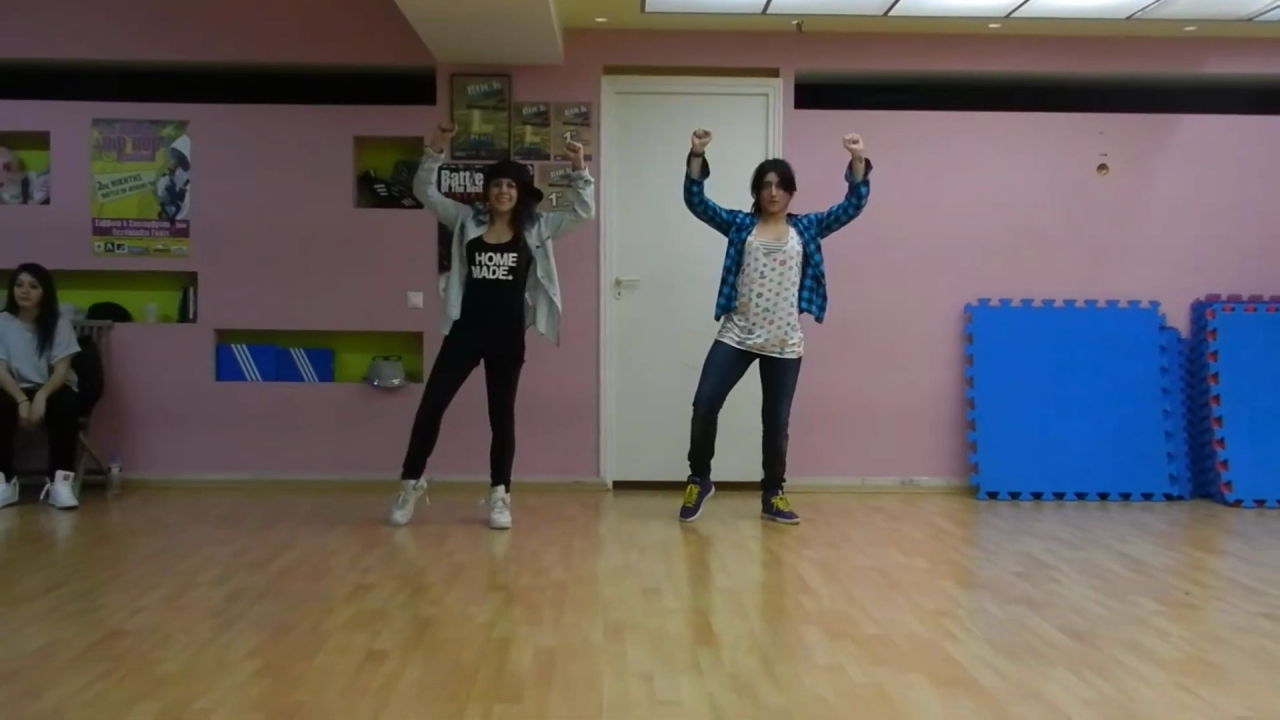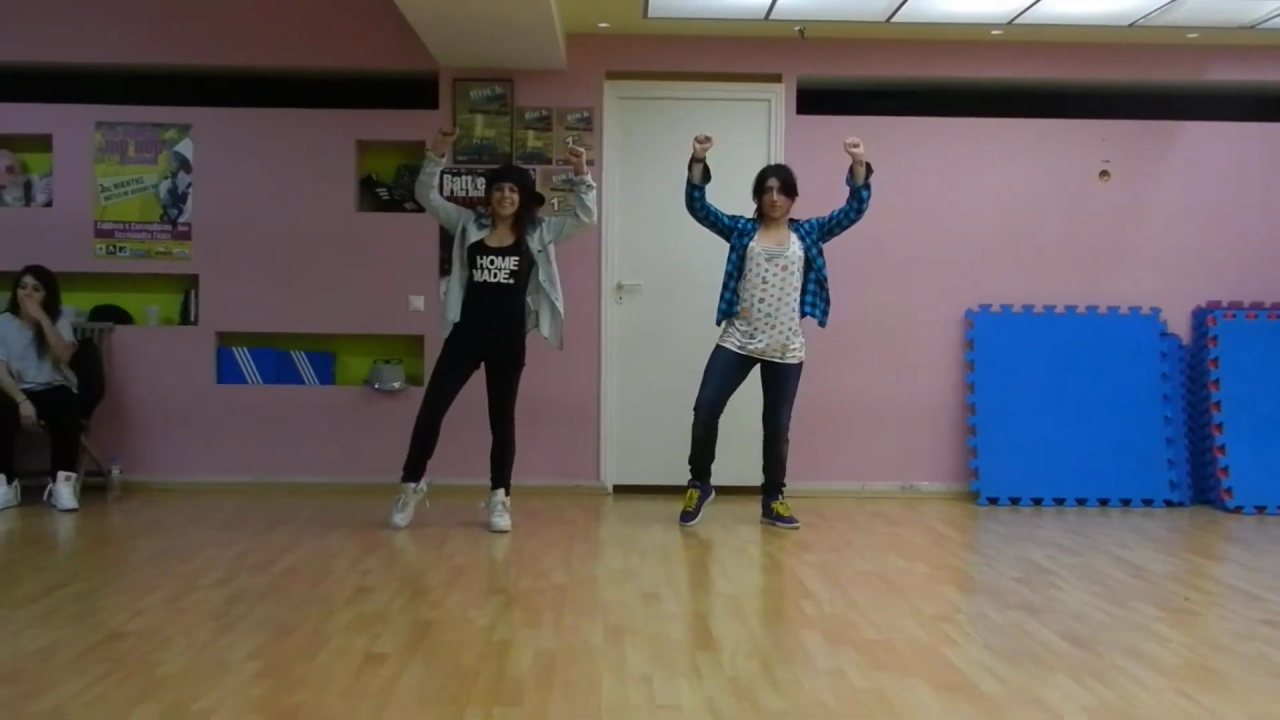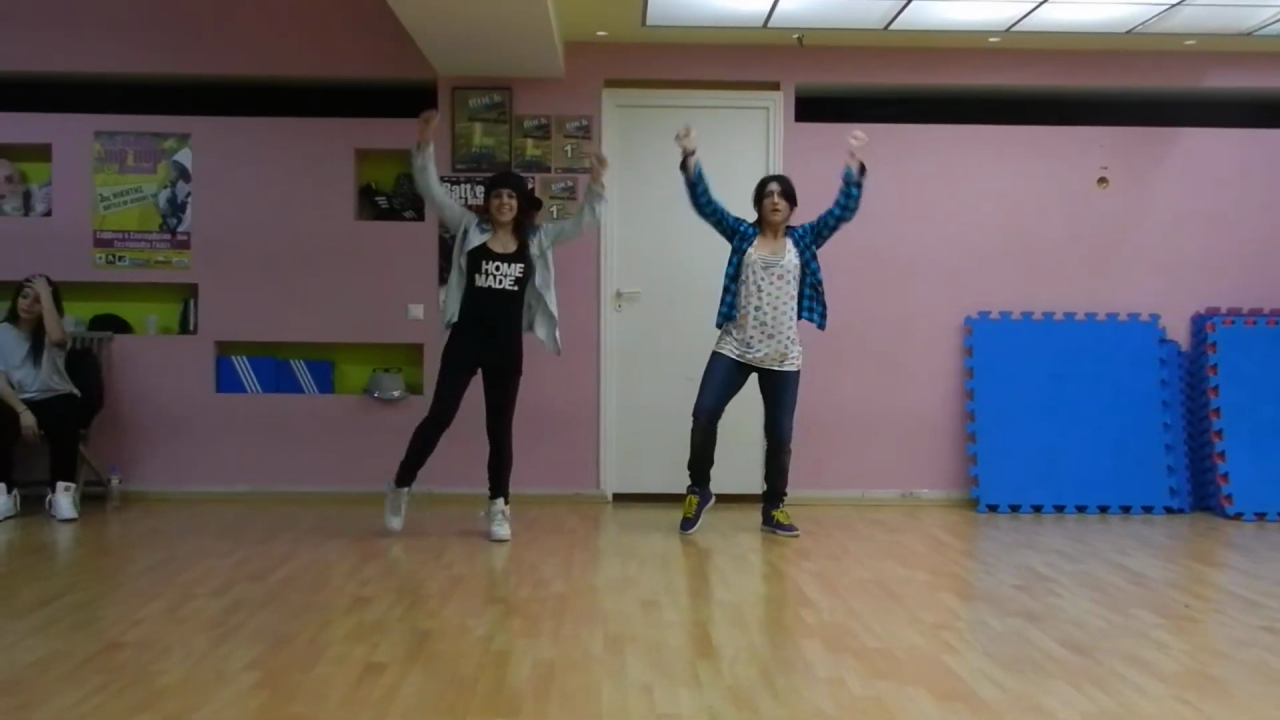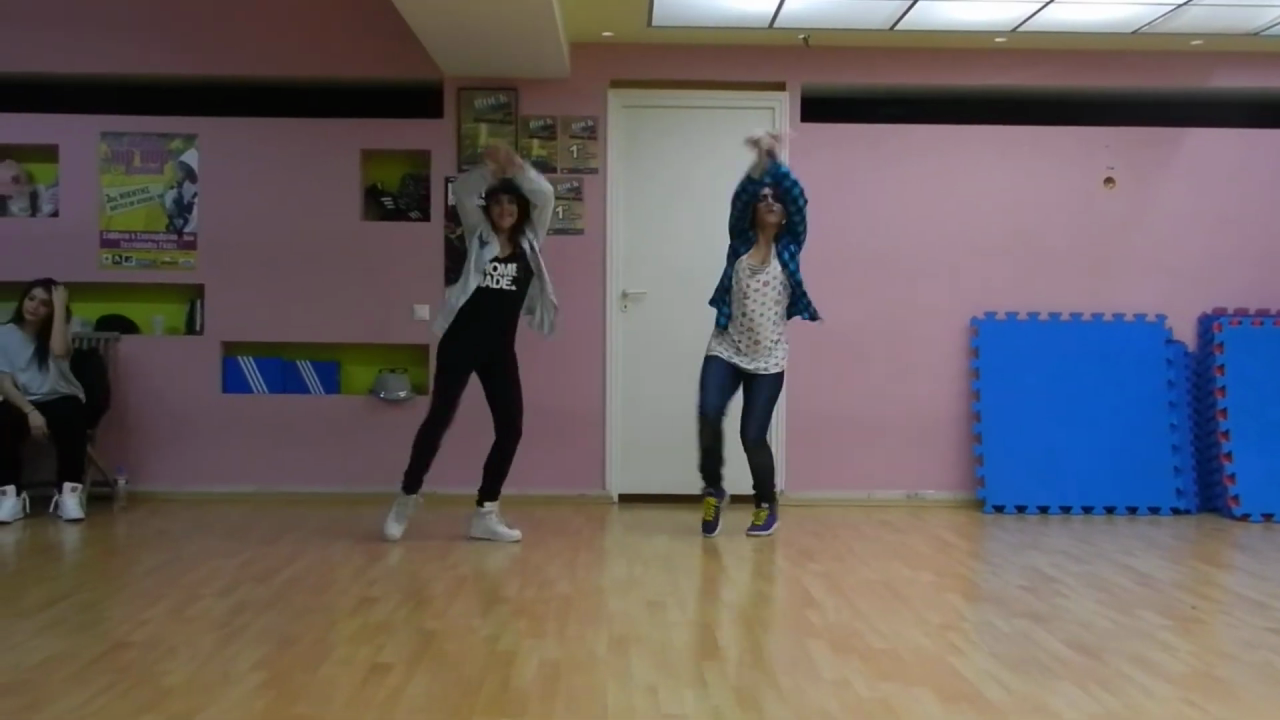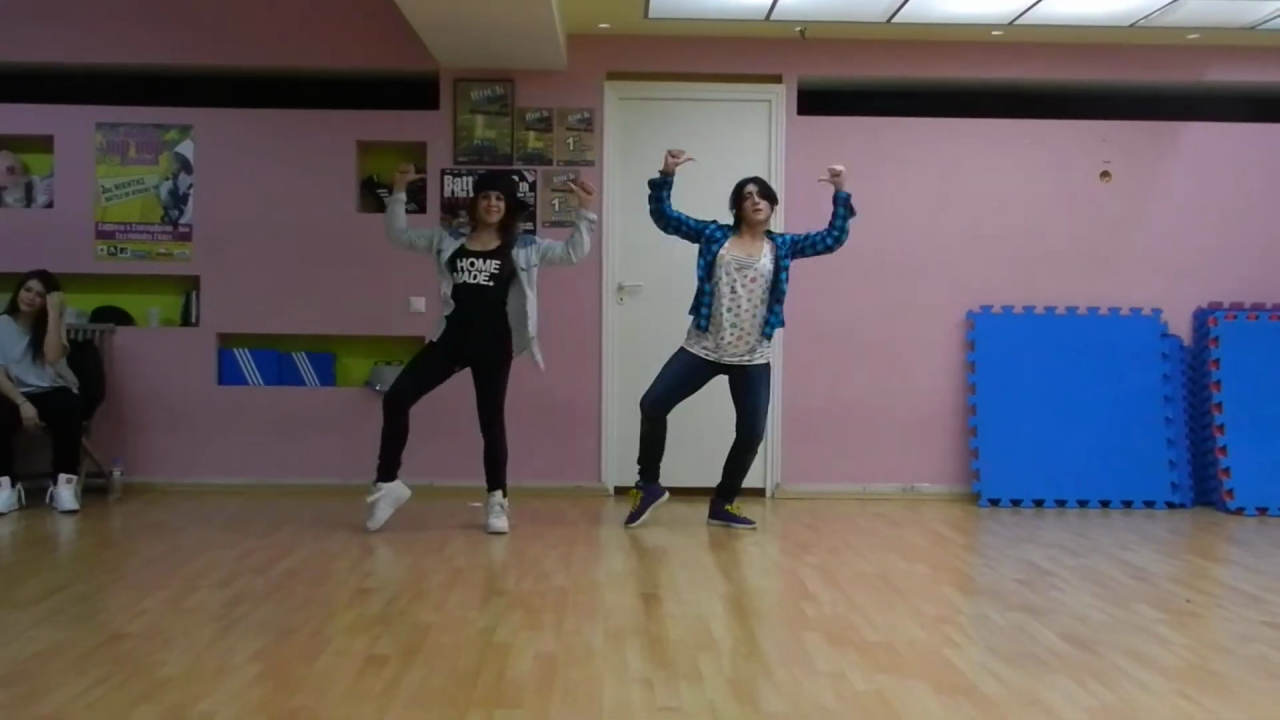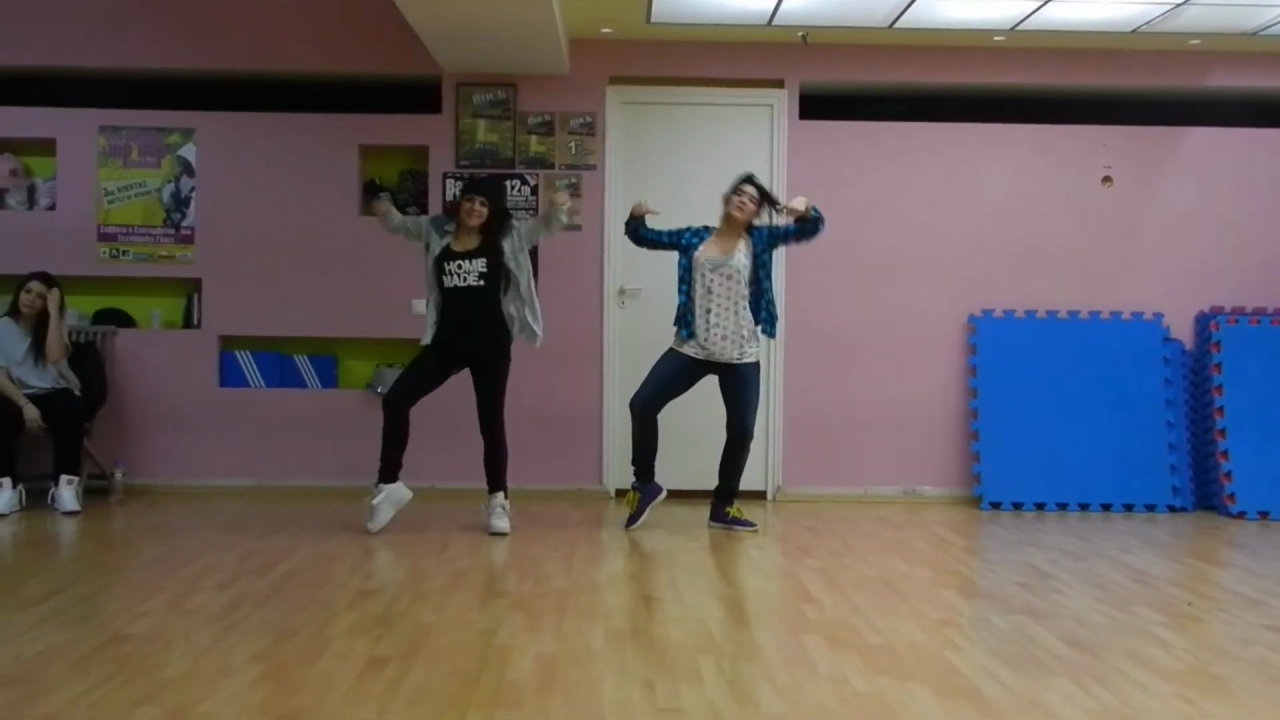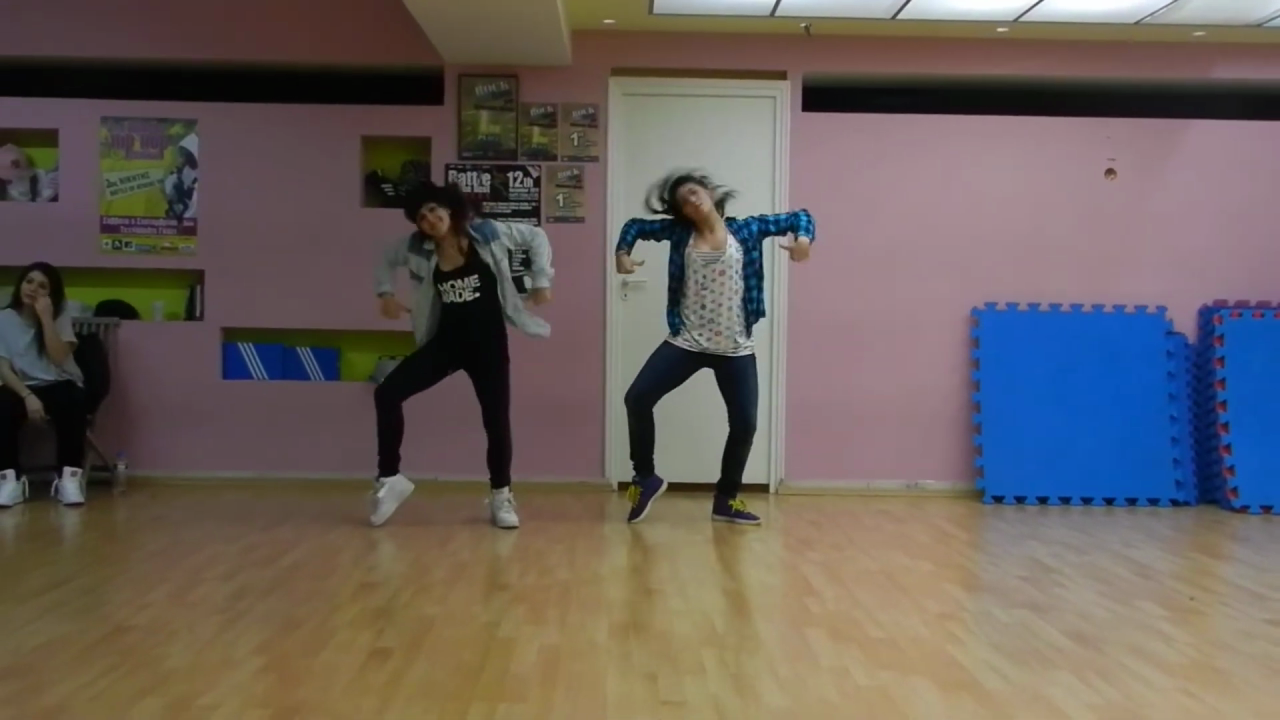
dt=0.3s
person 1, frame 1
left shoulder: (537, 229)
right shoulder: (467, 221)
left elbow: (583, 211)
right elbow: (425, 192)
left wrist: (579, 170)
right wrist: (435, 152)
left hip: (508, 335)
right hip: (466, 330)
left knee: (502, 415)
right knee: (431, 405)
left ankle: (500, 496)
right ankle: (411, 484)
person 1, frame 2
left shoulder: (538, 232)
right shoulder: (469, 224)
left elbow: (585, 216)
right elbow: (427, 196)
left wrist: (581, 175)
right wrist: (437, 157)
left hip: (508, 339)
right hip: (466, 333)
left knee: (502, 419)
right knee: (431, 408)
left ankle: (499, 499)
right ankle: (411, 486)
person 1, frame 3
left shoulder: (537, 239)
right shoulder: (469, 228)
left elbow: (585, 224)
right elbow: (431, 189)
left wrist: (595, 184)
right wrist: (424, 147)
left hip: (507, 345)
right hip: (466, 339)
left knee: (500, 428)
right knee: (440, 416)
left ankle: (497, 508)
right ankle: (402, 487)
person 1, frame 4
left shoulder: (529, 239)
right shoulder: (479, 234)
left elbow: (545, 195)
right elbow: (462, 190)
left wrist: (517, 168)
right wrist: (490, 168)
left hip: (502, 349)
right hip: (462, 341)
left knee: (510, 429)
right knee: (440, 415)
left ankle: (486, 513)
right ankle: (406, 498)
person 1, frame 5
left shoulder: (523, 246)
right shoulder: (449, 239)
left elbow: (574, 253)
right elbow: (398, 235)
left wrist: (584, 211)
right wrist: (398, 193)
left hip: (493, 343)
right hip: (451, 338)
left knee: (491, 422)
right knee: (396, 400)
left ankle: (497, 502)
right ankle: (387, 486)
person 1, frame 6
left shoulder: (507, 237)
right shoulder: (438, 232)
left elbow: (548, 225)
right elbow: (399, 226)
left wrist: (557, 207)
right wrist: (385, 210)
left hip: (490, 342)
right hip: (446, 340)
left knee: (491, 421)
right knee: (394, 401)
left ankle: (497, 503)
right ankle: (389, 487)
person 1, frame 7
left shoulder: (486, 234)
right shoulder: (417, 247)
left elbow: (535, 235)
right elbow: (388, 258)
left wrist: (541, 280)
right wrist: (386, 292)
left hip: (488, 343)
right hip: (446, 341)
left knee: (496, 423)
right knee: (387, 394)
left ankle: (500, 496)
right ankle: (390, 481)
person 2, frame 1
left shoulder: (806, 228)
right shoulder: (740, 225)
left elbow: (852, 206)
right elbow: (696, 201)
left wrist: (858, 161)
right wrist: (697, 155)
left hip: (785, 343)
right hip: (736, 336)
left knee: (776, 421)
right knee: (704, 404)
left ankle: (773, 495)
right ankle: (699, 481)
person 2, frame 2
left shoulder: (808, 233)
right shoulder: (741, 230)
left elbow: (854, 210)
right elbow: (697, 207)
left wrist: (858, 164)
right wrist: (698, 161)
left hip: (785, 347)
right hip: (738, 341)
left knee: (777, 426)
right knee: (706, 409)
left ankle: (773, 500)
right ankle: (699, 485)
person 2, frame 3
left shoulder: (803, 241)
right shoulder: (743, 236)
left elbow: (845, 207)
right elbow: (703, 202)
left wrist: (853, 161)
right wrist: (690, 157)
left hip: (783, 356)
right hip: (735, 348)
left knee: (780, 436)
right knee: (704, 415)
left ankle: (774, 509)
right ankle: (698, 490)
person 2, frame 4
left shoulder: (790, 243)
right shoulder: (741, 238)
left elbow: (797, 198)
right elbow: (742, 196)
left wrist: (772, 157)
right wrist: (761, 160)
left hip: (768, 359)
right hip: (725, 351)
left knee: (754, 435)
right knee: (709, 415)
left ankle: (766, 505)
right ankle: (713, 491)
person 2, frame 5
left shoulder: (781, 246)
right shoulder: (715, 235)
left elbow: (834, 237)
right elbow: (662, 216)
left wrist: (839, 191)
right wrist: (666, 175)
left hip: (752, 356)
right hip: (703, 348)
left knee: (752, 431)
right knee: (653, 405)
left ankle: (723, 503)
right ankle: (649, 485)
person 2, frame 6
left shoulder: (760, 241)
right shoulder: (694, 238)
left elbow: (810, 230)
right elbow: (643, 237)
left wrist: (806, 211)
right wrist: (635, 218)
left hip: (740, 354)
right hip: (691, 348)
left knee: (742, 431)
right knee: (642, 405)
left ankle: (723, 505)
right ankle: (645, 485)
person 2, frame 7
left shoulder: (747, 230)
right shoulder: (681, 232)
left elbow: (799, 218)
right elbow: (636, 227)
left wrist: (803, 239)
right wrist: (623, 253)
left hip: (734, 348)
right hip: (686, 342)
left knee: (745, 424)
right knee: (637, 399)
left ankle: (726, 498)
right ankle: (646, 480)
person 3, frame 1
left shoulder: (59, 323)
left elbow: (62, 370)
left wrist: (41, 396)
right wrist: (22, 400)
left hip: (51, 389)
left knee: (66, 406)
left ankle: (61, 482)
person 3, frame 2
left shoulder: (59, 321)
left elbow: (64, 355)
left wrist: (42, 318)
right wrist: (22, 401)
left hip: (53, 390)
left knee: (68, 409)
left ankle: (63, 483)
person 3, frame 3
left shoulder: (49, 331)
left elbow: (57, 338)
left wrist: (46, 294)
right wrist: (22, 411)
left hip: (53, 399)
left knee: (67, 415)
left ankle: (63, 493)
person 3, frame 4
left shoulder: (53, 333)
left elbow: (59, 351)
left wrist: (60, 305)
right wrist: (30, 411)
left hip: (59, 400)
right hip: (22, 402)
left knee: (74, 416)
left ankle: (69, 493)
person 3, frame 5
left shoulder: (53, 324)
left elbow: (53, 358)
left wrist: (54, 312)
right wrist: (22, 403)
left hip: (53, 393)
left knee: (70, 407)
left ankle: (64, 485)
person 3, frame 6
left shoulder: (55, 324)
left elbow: (55, 356)
left wrist: (53, 310)
right wrist: (25, 405)
left hip: (54, 394)
left knee: (71, 409)
left ankle: (66, 486)
person 3, frame 7
left shoulder: (60, 318)
left elbow: (59, 359)
left wrist: (46, 317)
right wrist: (28, 396)
left hip: (58, 386)
right hip: (21, 387)
left knee: (74, 401)
left ankle: (69, 477)
